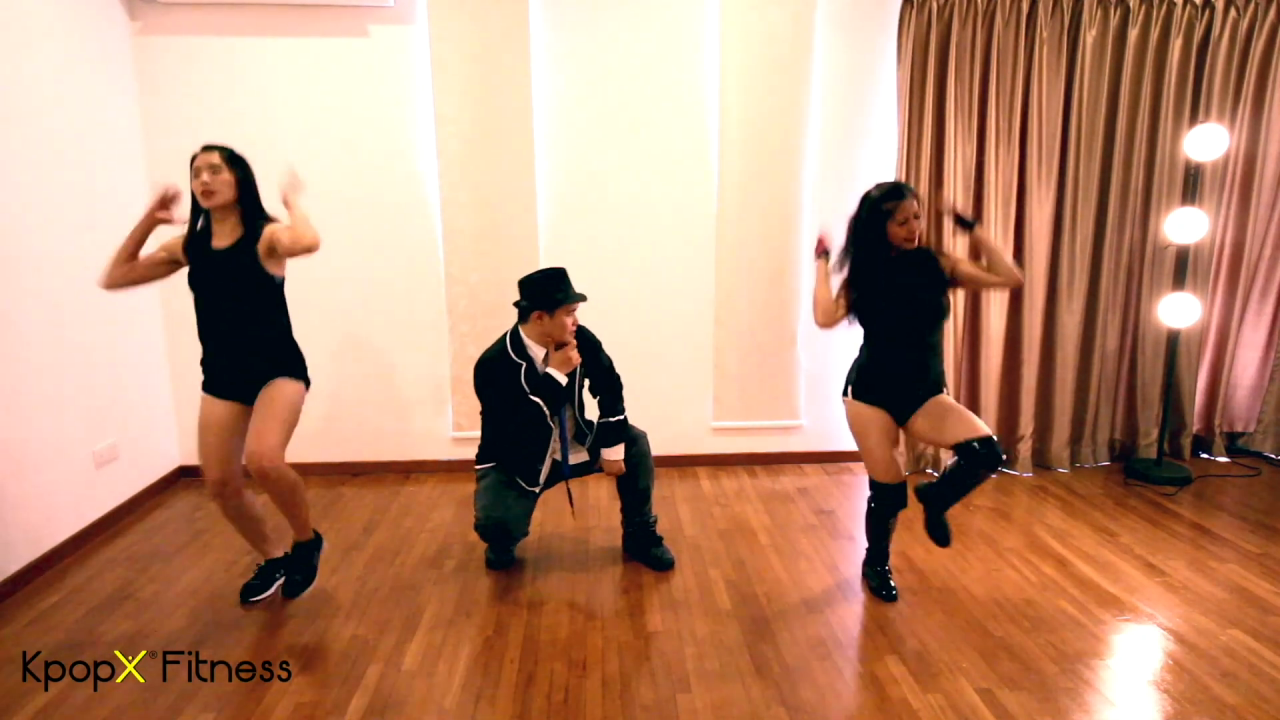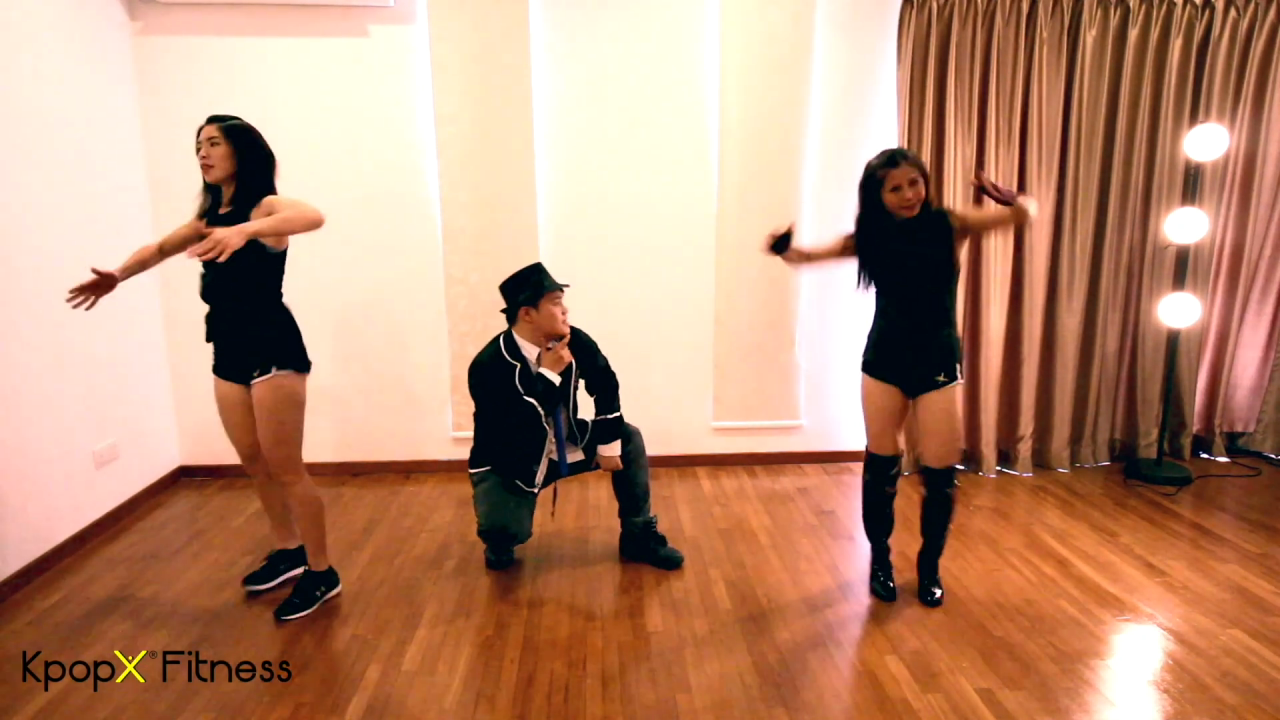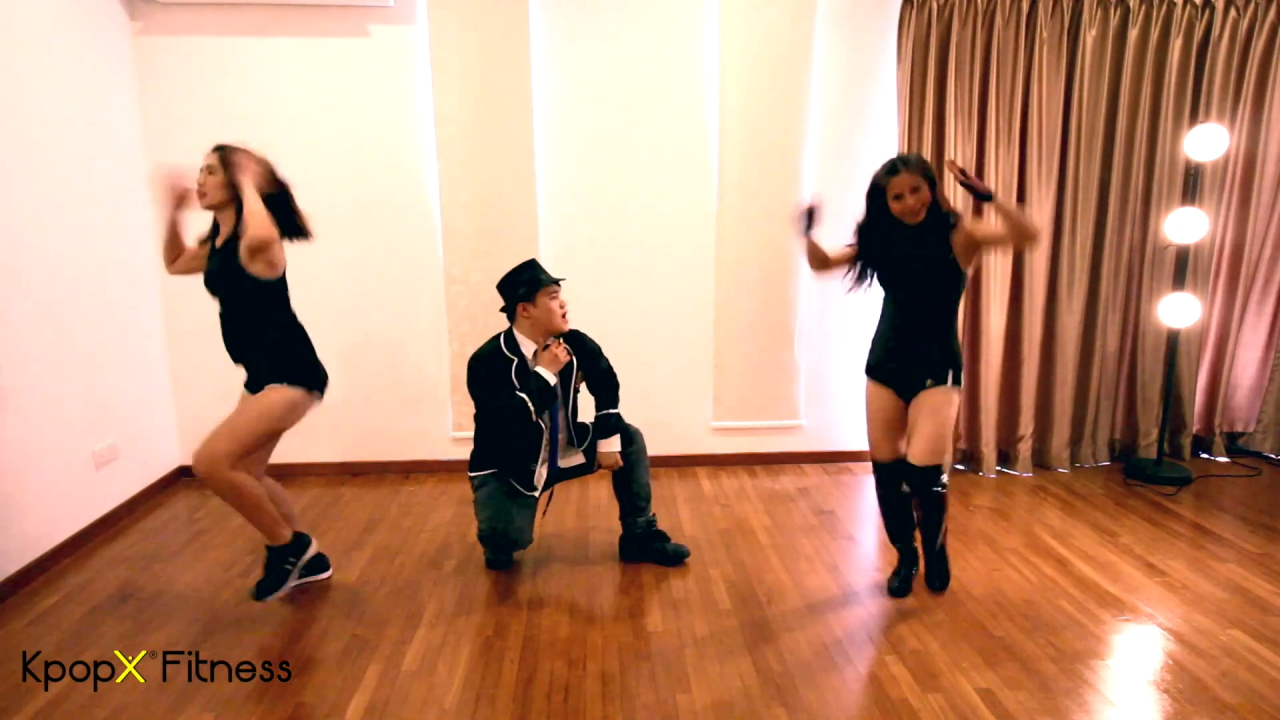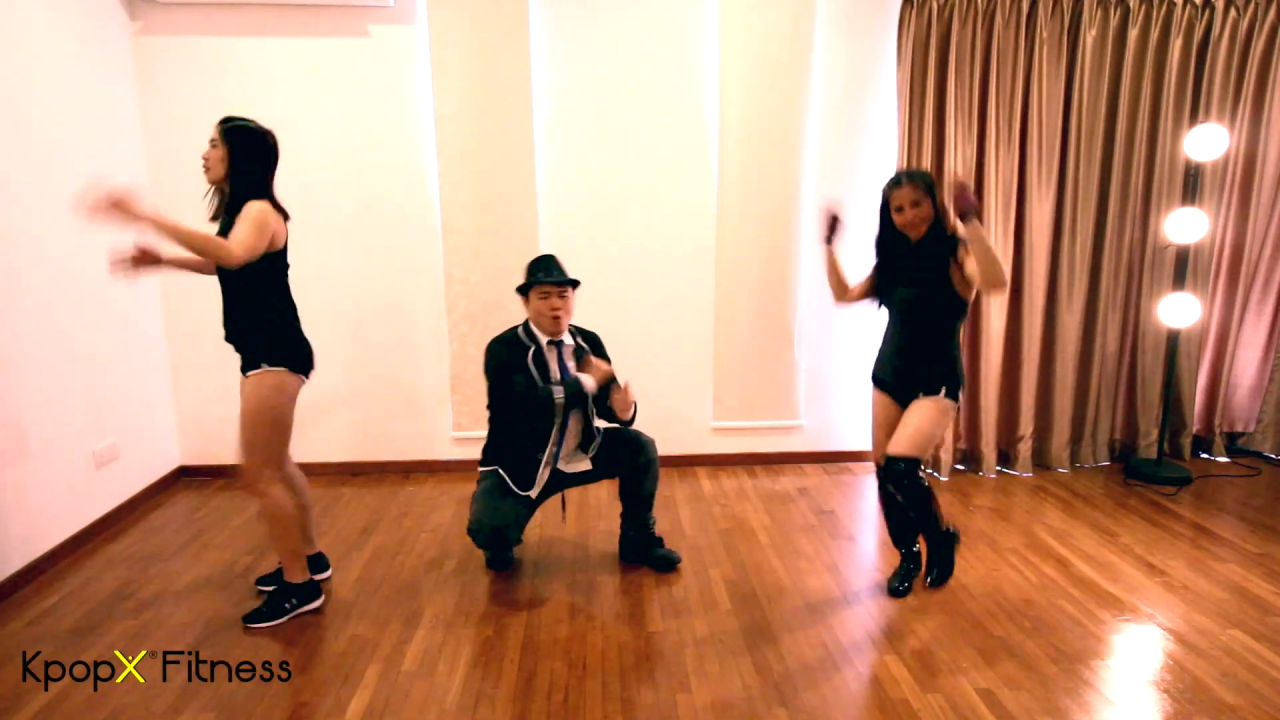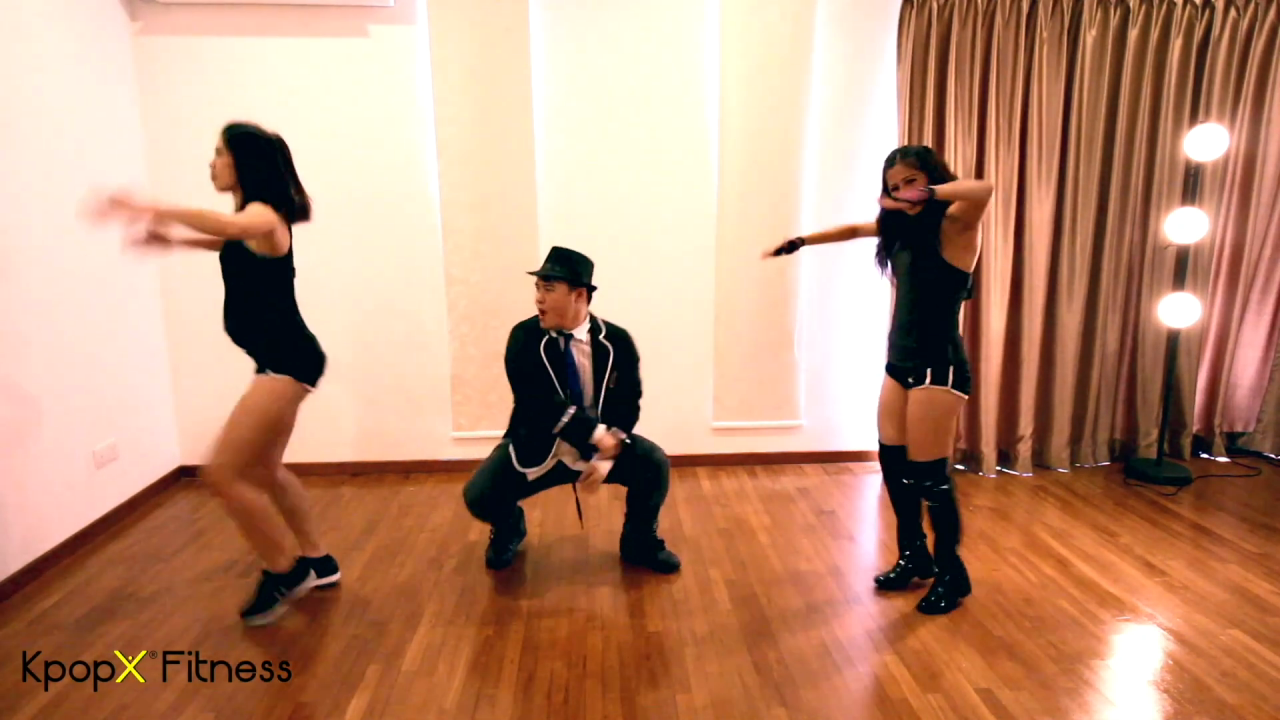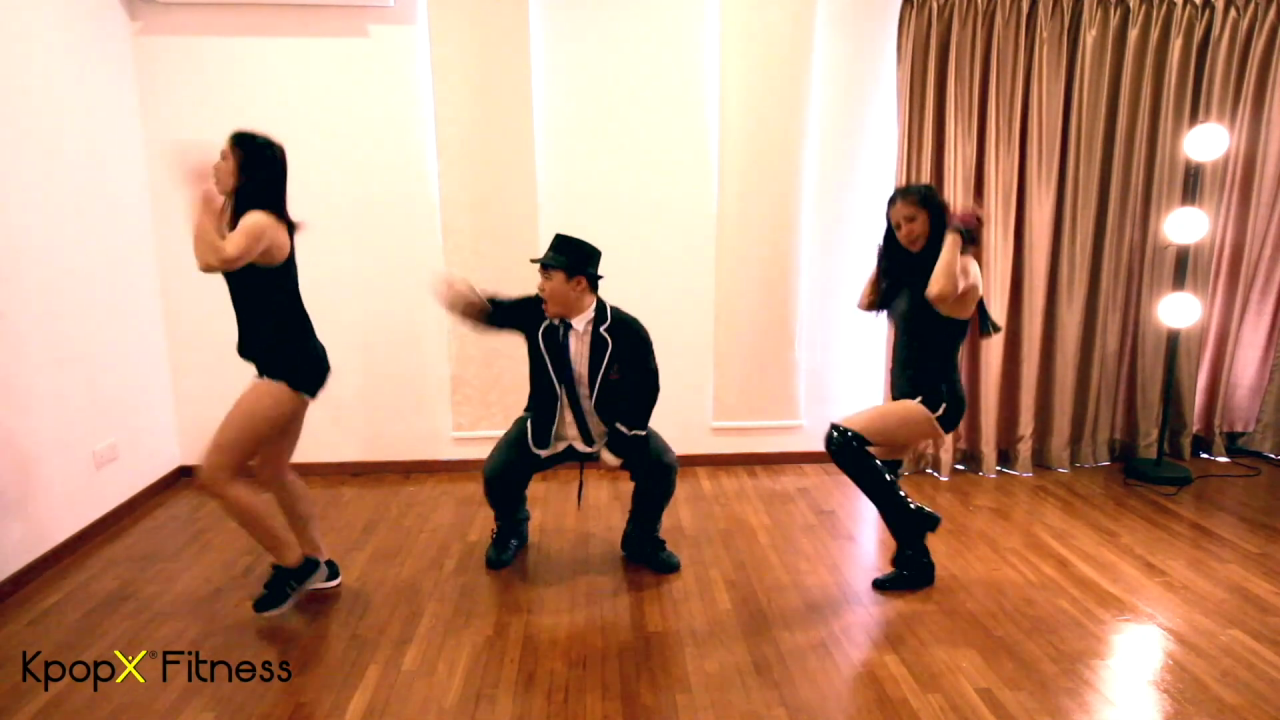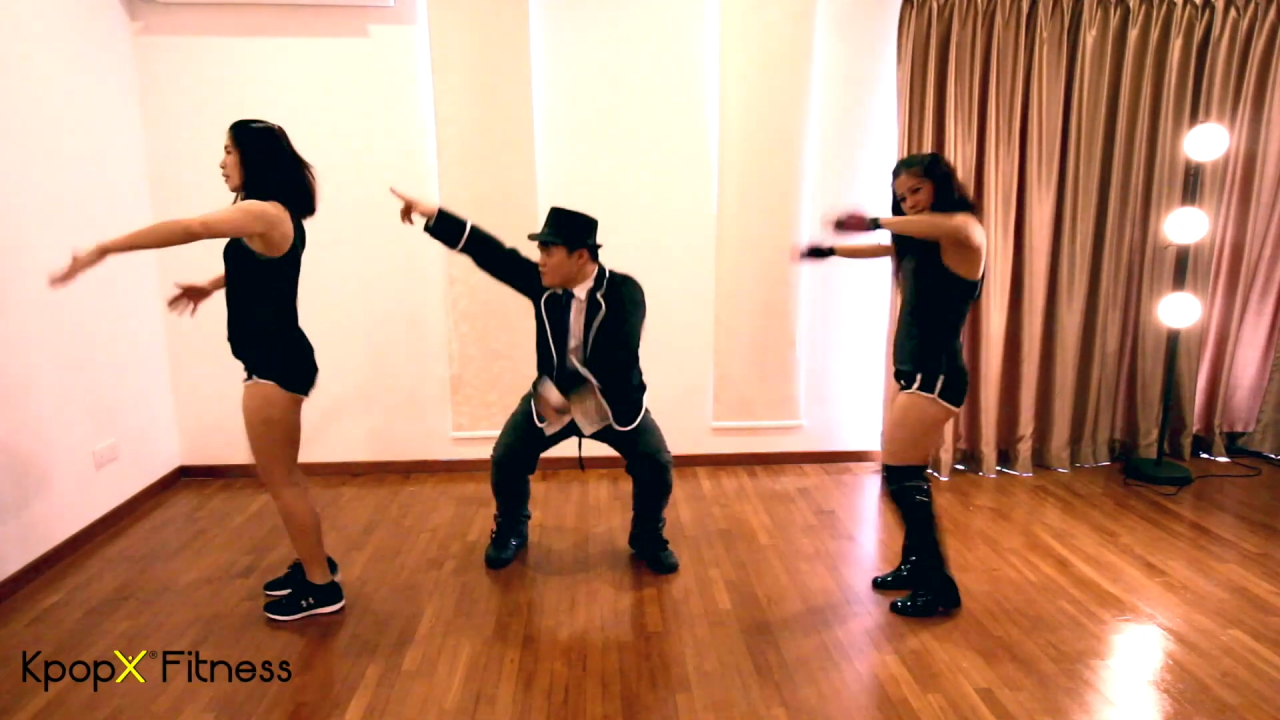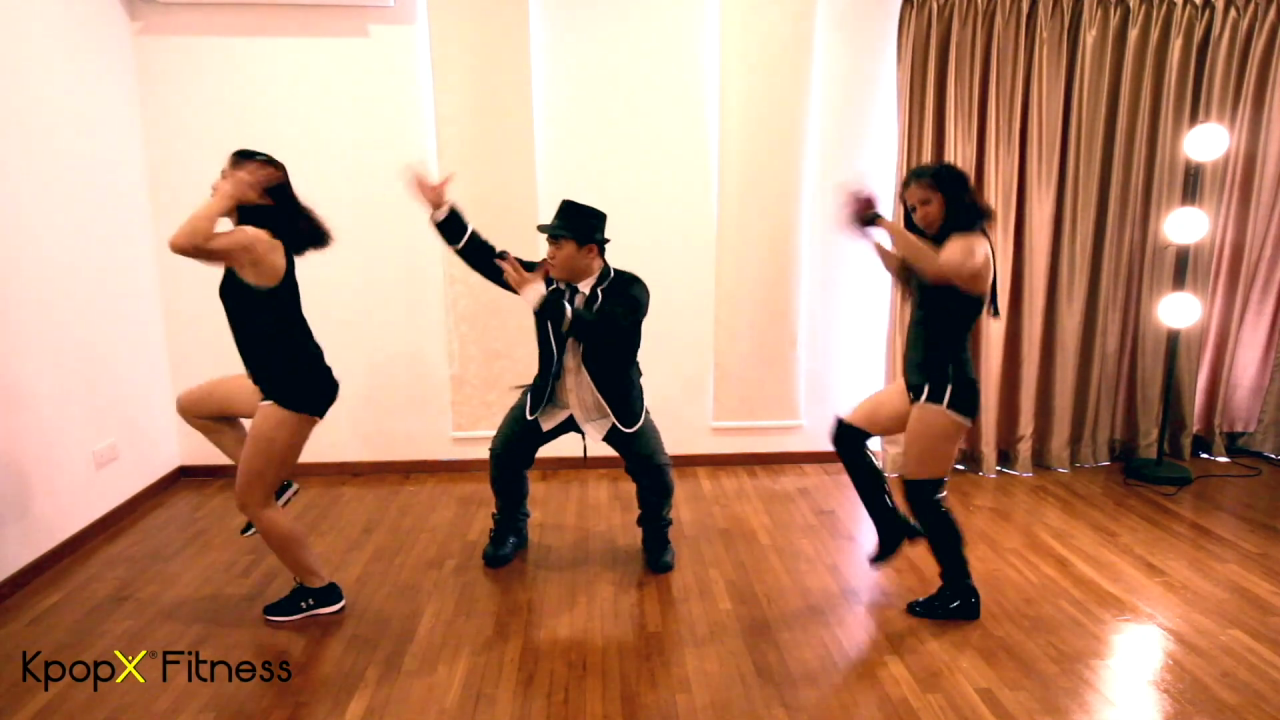
dt=0.2s
person 1, frame 1
left shoulder: (268, 236)
right shoulder: (188, 245)
left elbow: (308, 243)
right elbow: (114, 279)
left wrist: (292, 201)
right wrist: (148, 221)
left hip: (279, 371)
right hip: (222, 378)
left knee: (263, 462)
right knee: (220, 483)
left ankle: (305, 539)
right ankle: (274, 559)
person 1, frame 2
left shoulder: (267, 206)
right shoulder: (207, 217)
left elbow: (313, 217)
right elbow: (160, 248)
left wrist: (244, 231)
right wrist: (116, 277)
left hip: (275, 352)
right hip: (229, 356)
left knee: (285, 471)
right knee: (257, 465)
left ankle: (321, 573)
right ankle: (287, 551)
person 1, frame 3
left shoulder: (256, 238)
right shoulder: (218, 242)
left elbow: (261, 235)
right elbow: (176, 262)
left wrist: (248, 185)
right wrist: (174, 211)
left hip: (291, 374)
right hip: (264, 372)
left knee: (211, 463)
right knee: (243, 473)
left ankle: (286, 543)
right ankle: (304, 554)
person 1, frame 4
left shoulder: (258, 210)
right shoulder: (239, 212)
left elbow: (232, 256)
right elbow: (221, 263)
left wrist: (149, 218)
right wrist: (160, 259)
left hip: (276, 355)
right hip: (264, 354)
left knee: (260, 474)
right knee: (274, 466)
left ankle: (299, 587)
right ankle: (308, 559)
person 1, frame 5
left shoulder: (263, 217)
right shoulder: (253, 220)
left elbow: (229, 226)
right elbow: (229, 240)
left wrist: (152, 209)
right wrist: (172, 239)
left hip: (287, 361)
right hip: (282, 360)
left knee: (223, 474)
right knee: (261, 470)
left ankle: (283, 569)
right ankle: (315, 559)
person 1, frame 6
left shoulder: (260, 224)
right shoulder: (252, 223)
left elbow: (210, 259)
right elbow: (220, 254)
left wrist: (205, 203)
right wrist: (214, 204)
left hip: (287, 369)
right hip: (287, 367)
left knee: (216, 477)
right knee: (271, 472)
left ankle: (294, 562)
right ankle: (315, 563)
person 1, frame 7
left shoulder: (264, 214)
right shoulder: (272, 216)
left elbow: (185, 228)
left wrist: (102, 249)
right wrist: (208, 287)
left hip: (275, 362)
right hip: (278, 358)
left knee: (281, 479)
right knee: (282, 474)
left ankle: (321, 587)
right ankle: (315, 562)
person 1, frame 8
left shoulder: (253, 241)
right shoulder: (254, 243)
left elbow: (183, 243)
left wrist: (227, 197)
left hip: (294, 387)
right hip: (277, 378)
left knee: (250, 499)
right knee: (190, 404)
left ankle: (319, 589)
right ankle: (272, 483)
person 2, frame 1
left shoulder: (938, 264)
right shoulder: (863, 273)
left elbow: (1011, 280)
right elbow: (825, 319)
left wrist: (975, 232)
right wrist: (823, 263)
left hip: (926, 393)
right hip: (870, 393)
left knee: (985, 452)
right knee: (888, 490)
left ankle: (934, 500)
right ankle: (876, 563)
person 2, frame 2
left shoulder: (947, 226)
right shoulder: (869, 238)
left elbow: (1025, 214)
right elbow: (808, 256)
left wrist: (1012, 201)
right wrist: (786, 248)
left hip: (939, 367)
right hip: (883, 364)
left knee: (940, 474)
right knee: (881, 468)
left ankle: (929, 567)
right ankle: (879, 558)
person 2, frame 3
left shoulder: (958, 234)
right shoulder: (880, 240)
left elbow: (1026, 236)
right elbow: (822, 265)
left wrist: (987, 194)
right wrist: (810, 235)
left hip: (936, 372)
right hip: (886, 366)
left knee: (923, 473)
right knee: (886, 472)
left ankle: (935, 548)
right ankle: (906, 556)
person 2, frame 4
left shoulder: (957, 254)
right shoulder: (892, 257)
left elbow: (996, 281)
right elbow: (846, 294)
left wrist: (971, 220)
right wrist: (830, 243)
left hip: (936, 386)
right hip: (888, 379)
left knee: (901, 468)
right knee: (887, 478)
left ankle: (940, 535)
right ankle: (908, 557)
person 2, frame 5
left shoulder: (955, 223)
right shoulder: (902, 228)
left elbow: (983, 189)
right elbow: (856, 228)
left wrist: (926, 195)
right wrist: (802, 241)
left hip: (939, 366)
right hip: (901, 364)
left knee: (930, 475)
right knee: (894, 465)
left ankle: (952, 574)
right ankle: (913, 556)
person 2, frame 6
left shoulder: (961, 265)
right shoulder: (906, 268)
left elbow: (940, 295)
right elbow: (867, 304)
left wrist: (953, 235)
right wrist: (884, 261)
left hip: (934, 399)
right hip: (909, 391)
left knee: (841, 440)
right knee: (879, 475)
left ankle: (910, 518)
right ankle: (915, 564)
person 2, frame 7
left shoulder: (965, 231)
right shoulder: (921, 244)
left elbow: (947, 225)
right elbow: (879, 247)
left wrist: (871, 222)
right wrist: (831, 250)
left hip: (936, 375)
right hip: (912, 372)
left knee: (904, 479)
right knee: (899, 475)
left ankle: (938, 588)
right ankle: (917, 564)
person 2, frame 8
left shoulder: (971, 245)
right shoulder: (939, 245)
left elbow: (940, 270)
right elbow: (903, 269)
left wrist: (881, 222)
right wrist: (874, 233)
left hip: (946, 385)
right hip: (919, 379)
left knee: (922, 490)
right knee: (847, 433)
left ankle: (961, 593)
right ankle: (892, 526)
person 3, frame 1
left shoulder: (580, 340)
right shoulder: (494, 364)
left elbow: (609, 387)
right elbow: (517, 430)
left wrist: (612, 447)
right wrist: (555, 375)
left hip: (574, 446)
right hip: (515, 462)
left knee: (634, 442)
right knee: (494, 525)
left ankle: (640, 535)
right ankle: (504, 541)
person 3, frame 2
left shoulder: (573, 340)
right shoulder: (488, 365)
left elbow: (605, 385)
right elbow: (513, 431)
left wrist: (608, 443)
right wrist: (548, 375)
left hip: (567, 446)
right hip: (509, 464)
left knee: (628, 438)
right knee: (501, 529)
left ankle: (639, 536)
right ankle: (502, 543)
person 3, frame 3
left shoulder: (574, 343)
right shoulder: (486, 361)
left elbow: (606, 385)
right elbow: (506, 425)
left wrist: (608, 440)
right wrist: (544, 374)
left hip: (566, 450)
right hip: (507, 467)
left knee: (628, 439)
right knee: (505, 537)
left ankle: (640, 536)
right ankle: (501, 540)
person 3, frame 4
left shoulder: (588, 342)
right shoulder: (503, 348)
left elbow: (607, 391)
right elbow: (529, 406)
left wrist: (622, 407)
right wrist: (585, 382)
left hip: (579, 455)
right hip: (515, 465)
left knee: (639, 447)
right knee: (489, 533)
left ankle: (638, 540)
right ankle: (501, 543)
person 3, frame 5
left shoulder: (616, 341)
right shoulder: (525, 336)
left elbow: (627, 404)
right elbow: (536, 401)
left wrist: (607, 457)
right wrist: (595, 432)
left hip: (594, 448)
right hip: (534, 448)
left knee: (654, 463)
right knee: (479, 495)
left ankle: (639, 542)
right ankle: (508, 531)
person 3, frame 6
left shoulder: (626, 330)
right shoulder: (535, 314)
left elbow: (645, 392)
right elbow: (492, 312)
left wrist: (616, 448)
right wrist: (469, 300)
left hip: (610, 429)
right hip: (546, 428)
left knee: (660, 465)
right knee: (497, 474)
left ankle: (641, 540)
right ankle: (512, 533)
person 3, frame 7
left shoulder: (624, 291)
right shoulder: (544, 284)
left elbow: (619, 351)
right elbow: (488, 251)
left wrist: (562, 388)
right wrist: (432, 215)
left hip: (614, 405)
right hip: (553, 400)
left knee: (655, 465)
right knee: (507, 459)
left ankle: (648, 537)
right ankle: (511, 531)
person 3, frame 8
left shoulder: (628, 290)
right shoulder: (548, 277)
left elbow: (602, 330)
right elbow: (488, 259)
left wrist: (540, 299)
right wrist: (441, 208)
left hip: (614, 404)
right hip: (550, 399)
left knee: (654, 470)
right knee: (505, 455)
left ankle: (655, 537)
right ankle: (510, 529)
